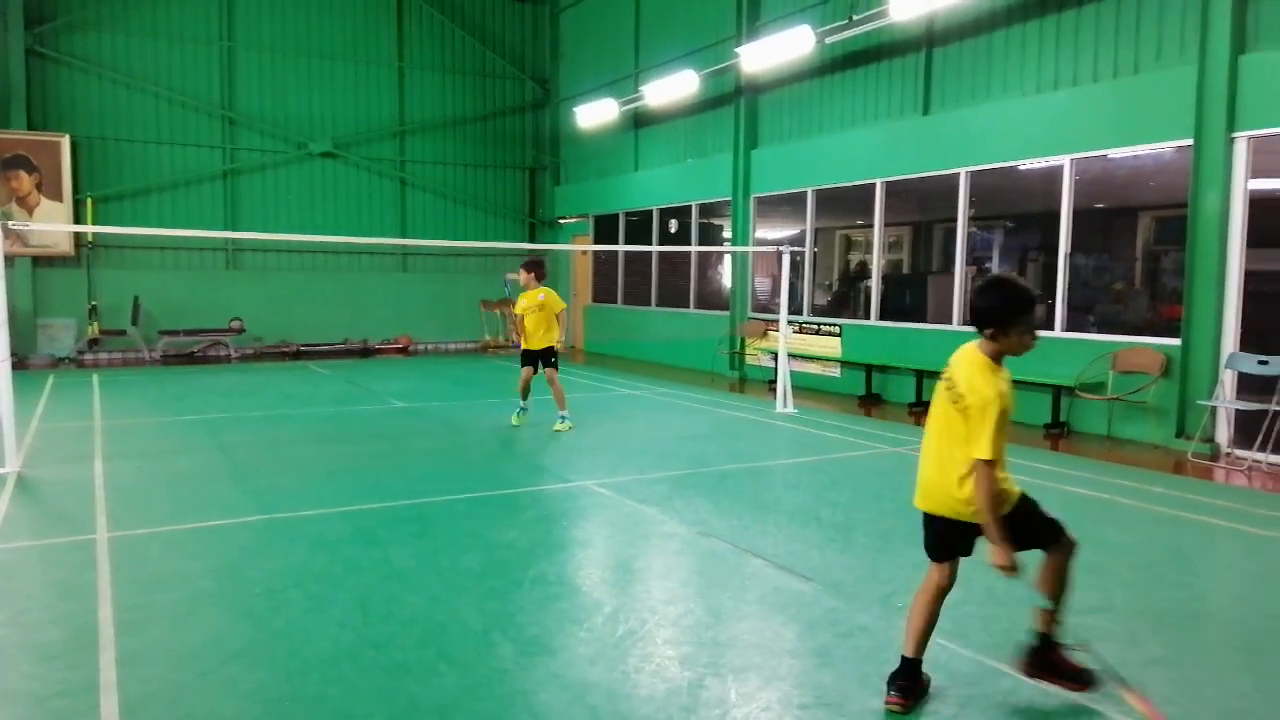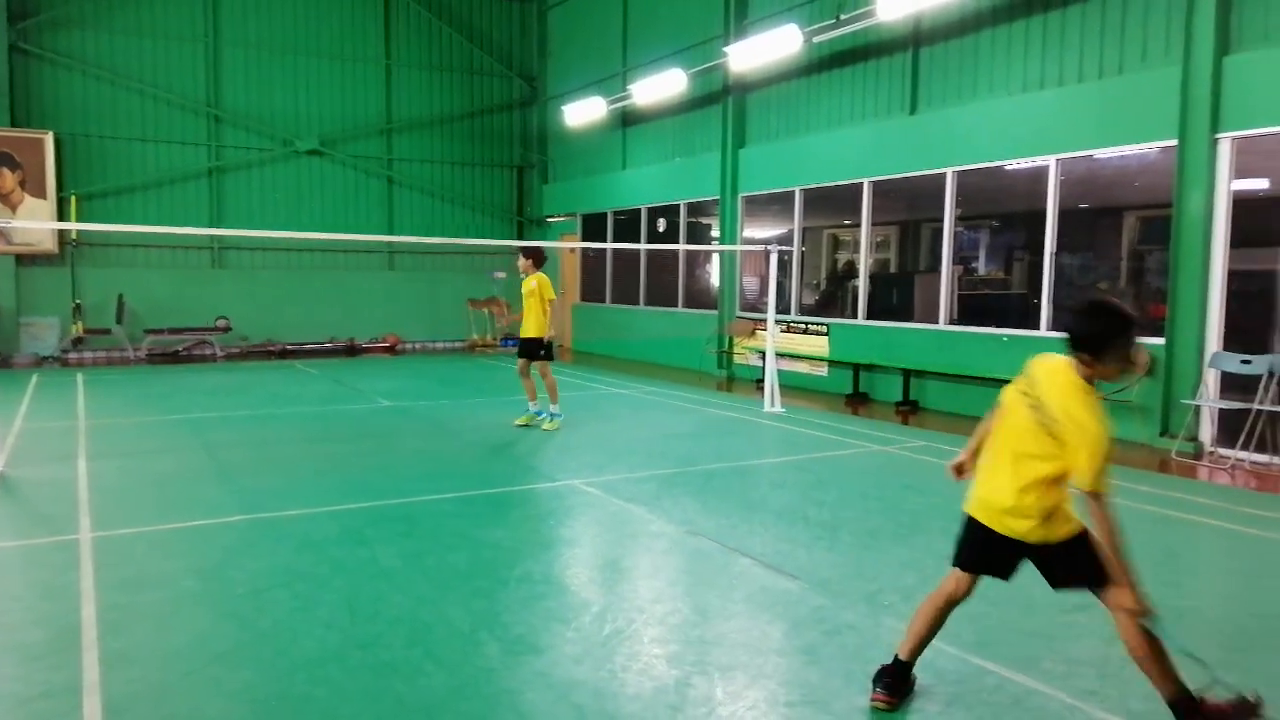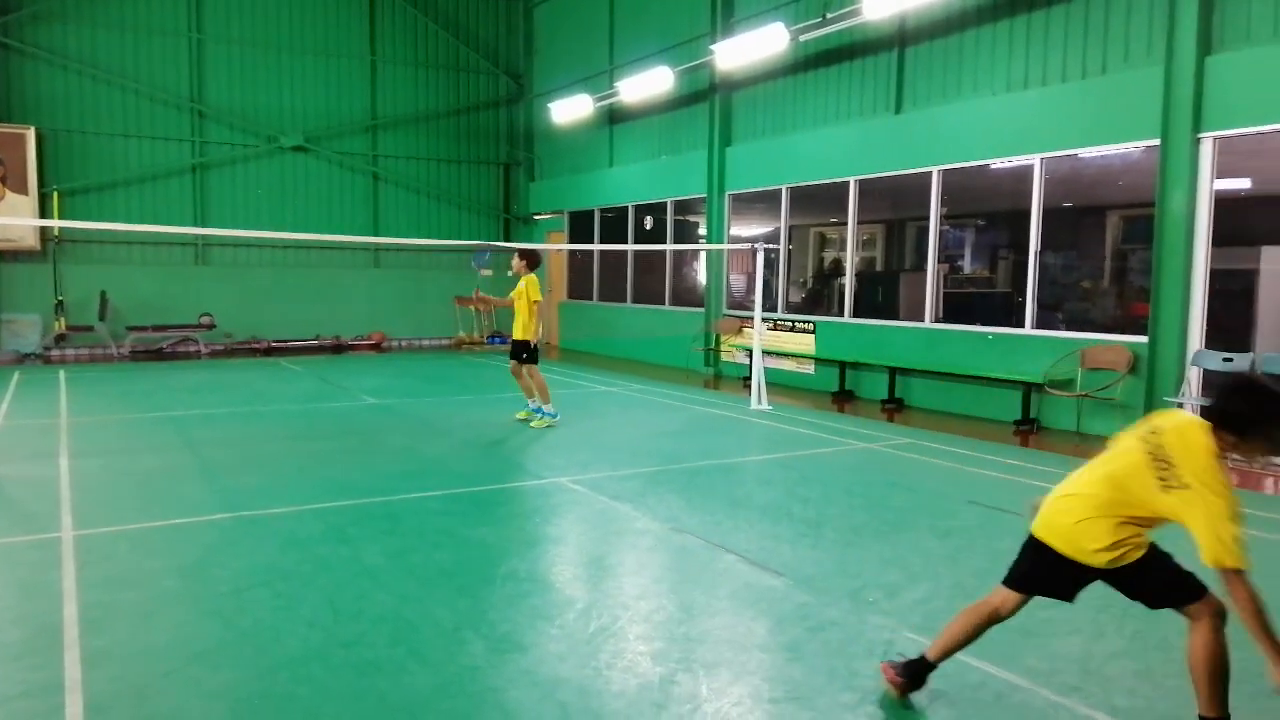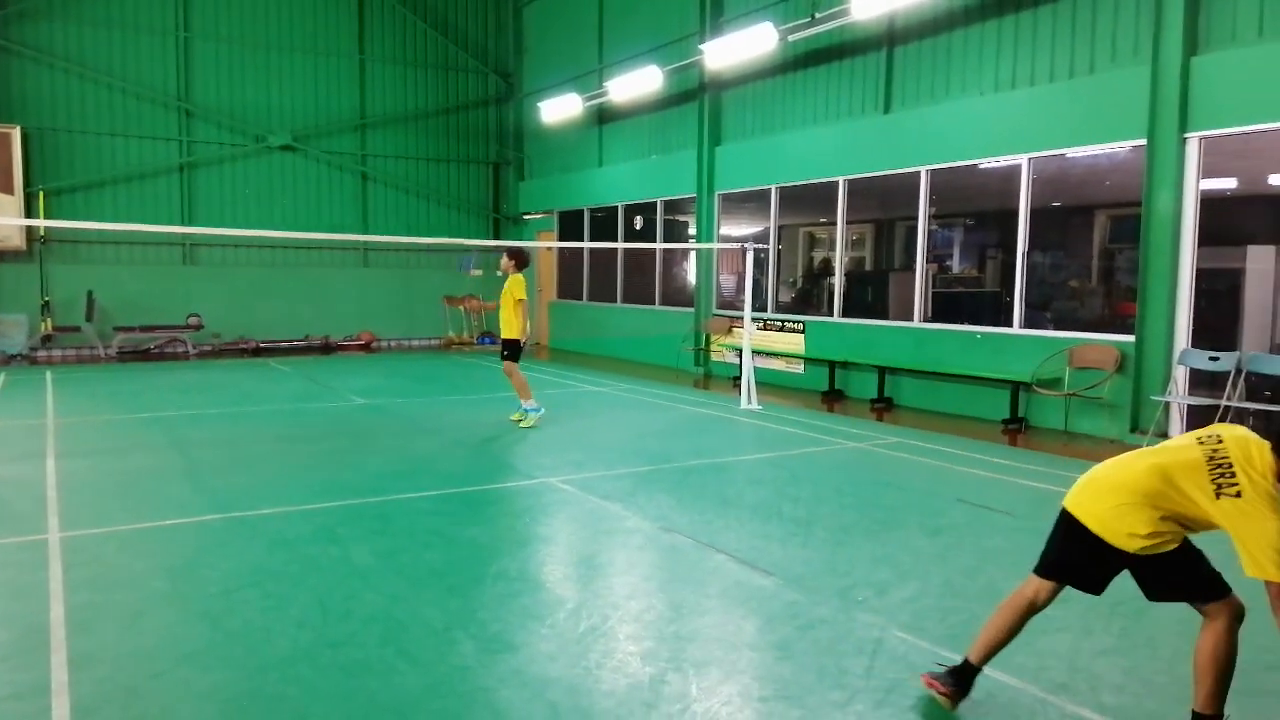
dt=0.2s
person 1, frame 1
left shoulder: (964, 355)
right shoulder: (991, 392)
right elbow: (985, 471)
right wrist: (998, 542)
left hip: (933, 489)
right hip: (971, 496)
left knee: (939, 577)
right knee: (1060, 546)
left ankle: (905, 678)
right ankle: (1043, 649)
person 1, frame 2
left shoulder: (1040, 366)
right shoulder: (1086, 422)
left elbow: (999, 414)
right elbow: (1095, 505)
left wrist: (970, 452)
right wrist: (1125, 585)
left hip: (986, 502)
right hip: (1034, 517)
left knee: (955, 587)
right knee: (1118, 599)
left ankle: (893, 678)
person 1, frame 3
left shoulder: (1173, 421)
right shoulder: (1210, 488)
left elbow: (1112, 452)
right elbow: (1236, 581)
left wrist: (1058, 498)
left hip: (1057, 512)
right hip: (1105, 539)
left knee: (1003, 604)
right knee: (1206, 614)
left ankle: (914, 671)
person 1, frame 4
left shoulder: (1235, 436)
left hip: (1089, 494)
right hip: (1136, 523)
left knee: (1036, 592)
right knee: (1224, 613)
left ankle: (959, 677)
